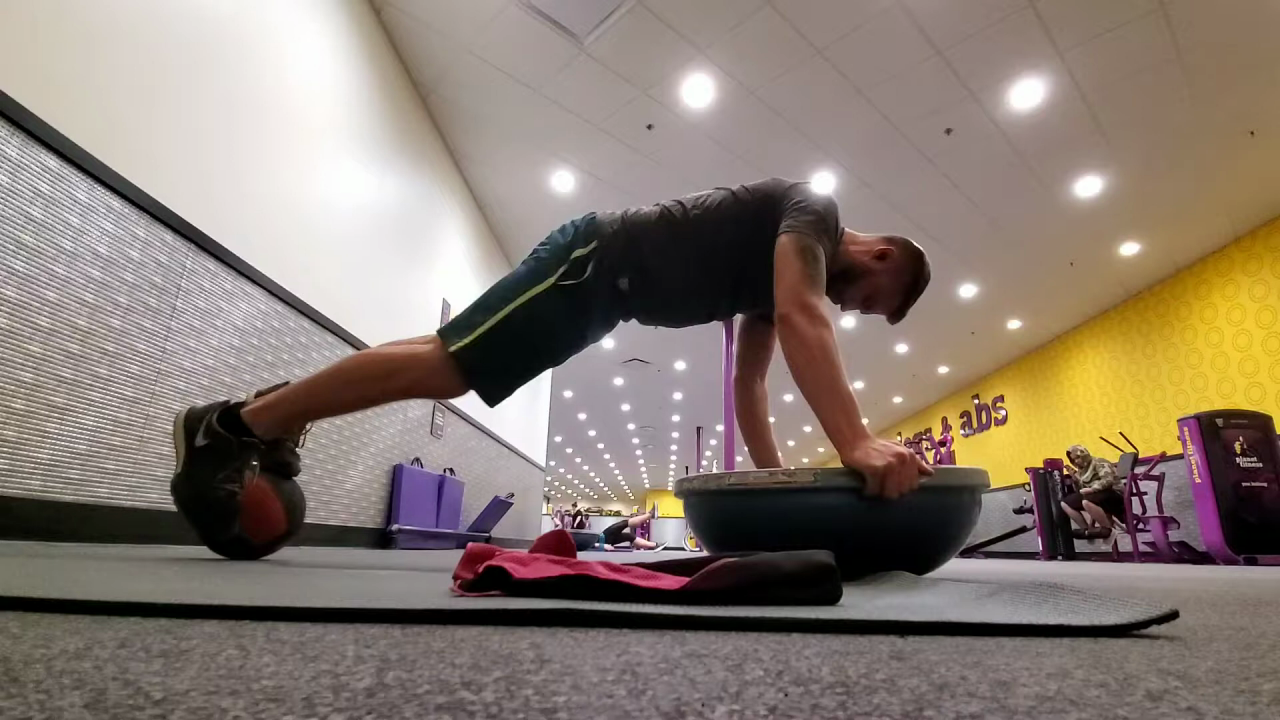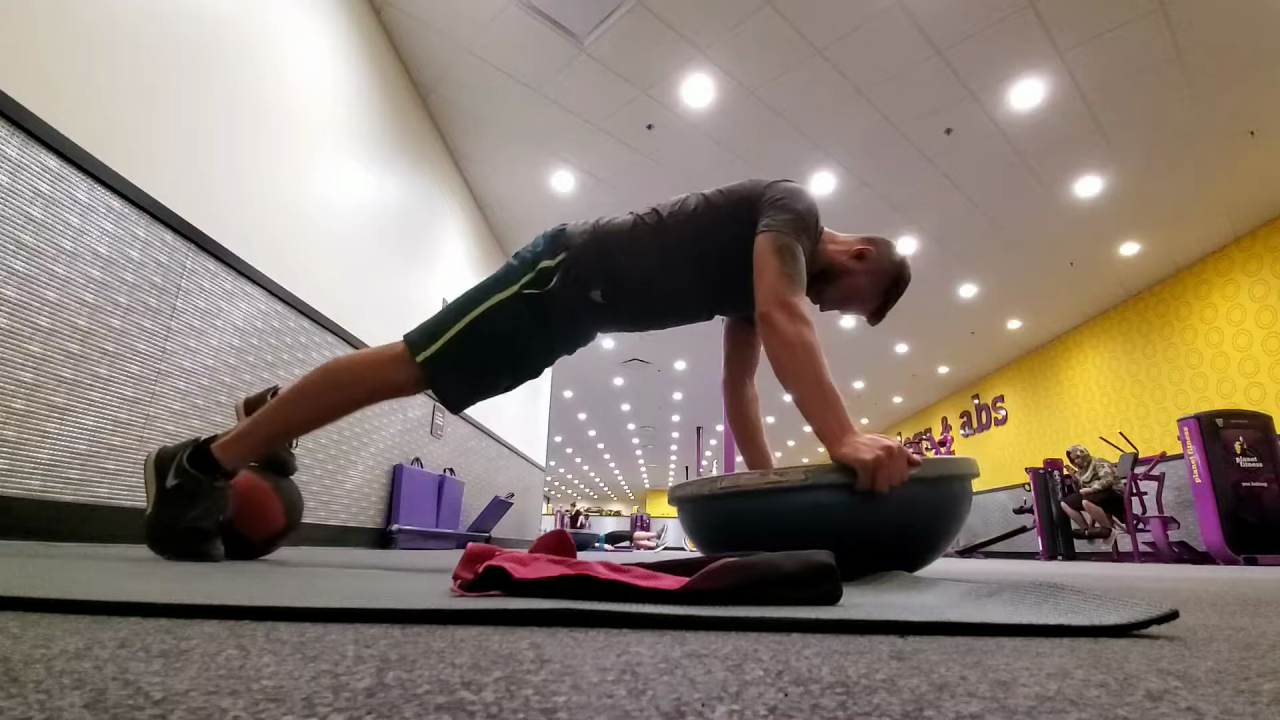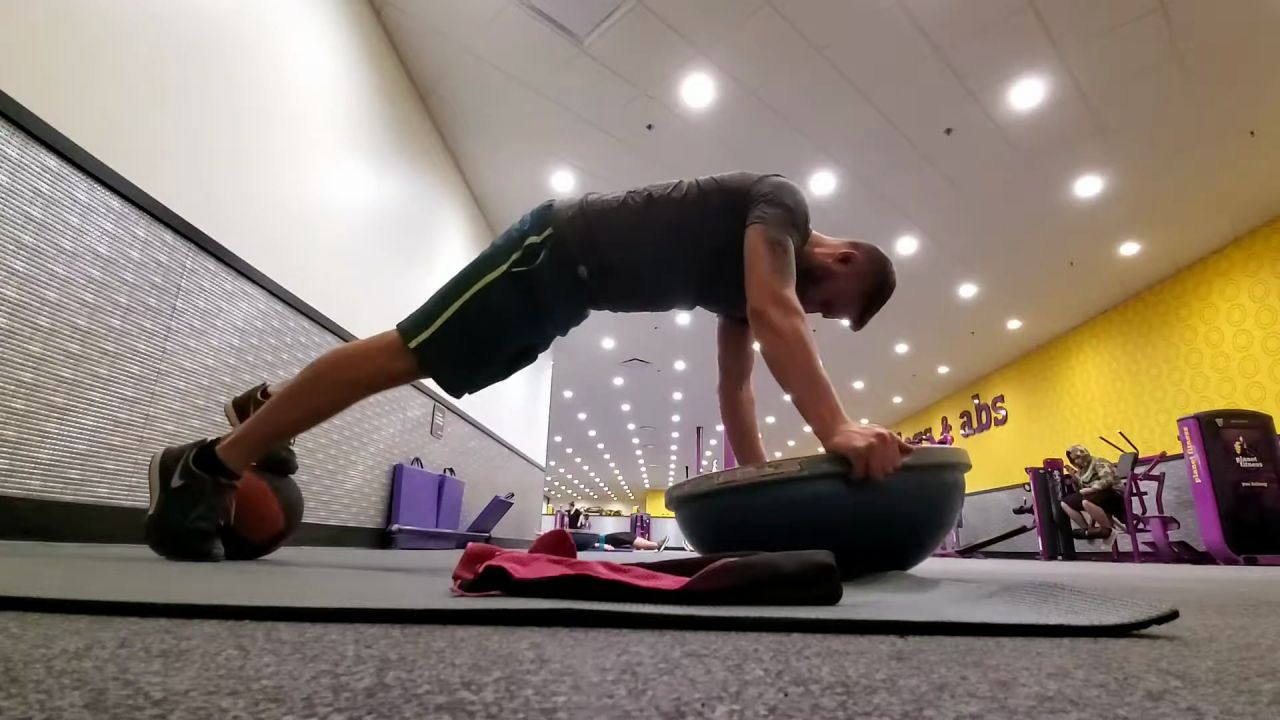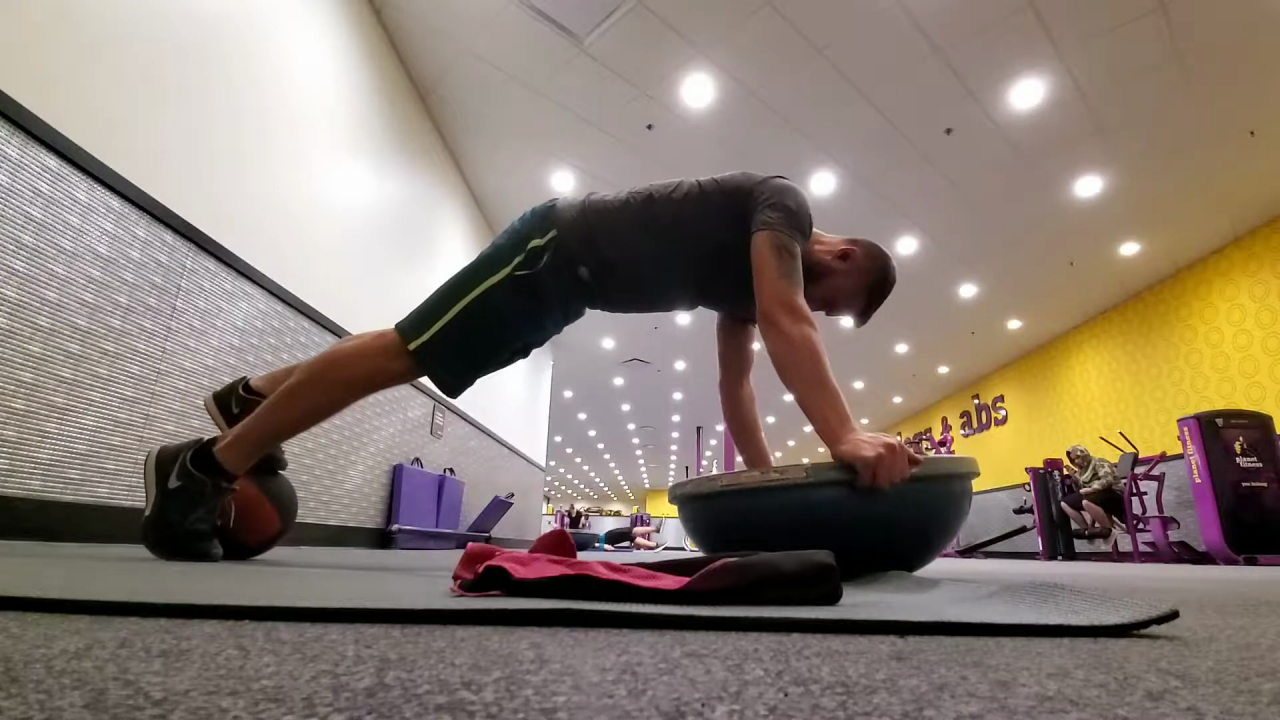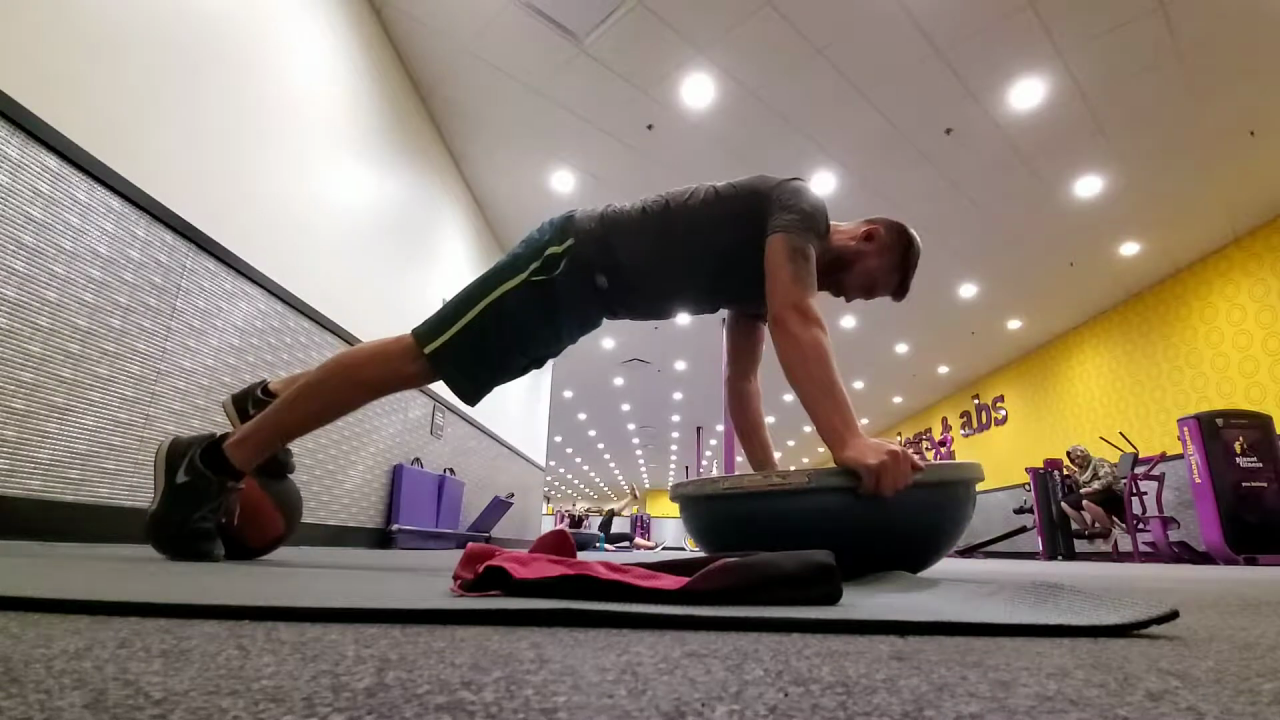
dt=0.3s
person 1, frame 1
left shoulder: (789, 268)
right shoulder: (812, 213)
left elbow: (746, 380)
right elbow: (801, 319)
left wrist: (775, 478)
right wrist: (855, 442)
left hip: (605, 290)
right hip: (595, 260)
left knee: (448, 361)
right knee: (444, 366)
left ankle: (283, 408)
right ankle: (232, 424)
person 1, frame 2
left shoulder: (768, 266)
right shoulder: (791, 210)
left elbow: (738, 384)
right elbow: (782, 318)
left wrist: (768, 480)
right wrist: (843, 437)
left hip: (583, 306)
right hip: (569, 274)
left knee: (417, 368)
right knee: (408, 364)
left ankle: (273, 410)
right ankle: (202, 461)
person 1, frame 3
left shoulder: (742, 276)
right shoulder: (781, 205)
left elbow: (735, 384)
right elbow: (775, 313)
right wrist: (836, 428)
left hip: (571, 287)
right hip: (554, 252)
left knee: (414, 359)
right knee: (402, 352)
left ankle: (265, 406)
right ankle: (206, 465)
person 1, frame 4
left shoulder: (745, 280)
right shoulder: (783, 206)
left elbow: (734, 381)
right elbow: (785, 320)
left wrist: (767, 478)
right wrist: (844, 435)
left hip: (568, 283)
right hip: (556, 251)
left knee: (406, 352)
right knee: (402, 353)
left ankle: (249, 397)
right ankle: (204, 465)
person 1, frame 5
left shoulder: (765, 269)
right shoulder: (798, 208)
left elbow: (740, 378)
right elbow: (796, 322)
left wrist: (770, 476)
right wrist: (849, 442)
left hip: (590, 292)
right hip: (575, 261)
left knee: (423, 359)
right knee: (416, 354)
left ankle: (268, 396)
right ankle: (214, 460)
